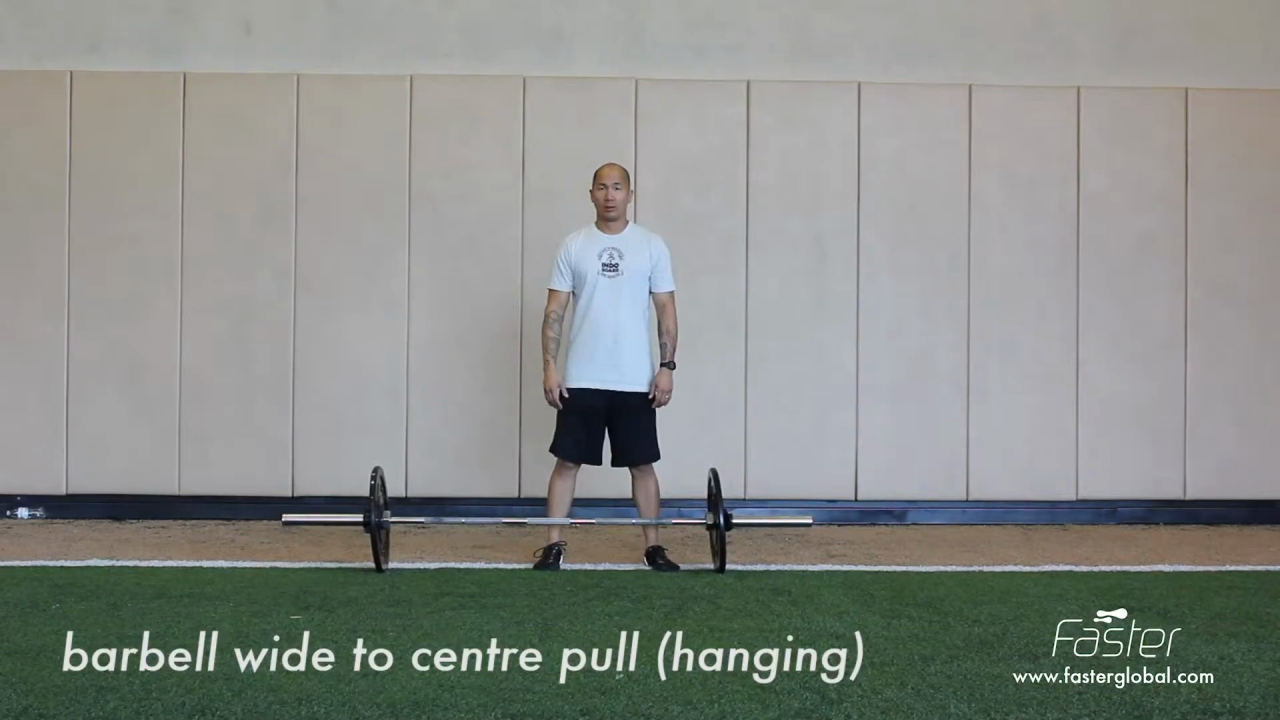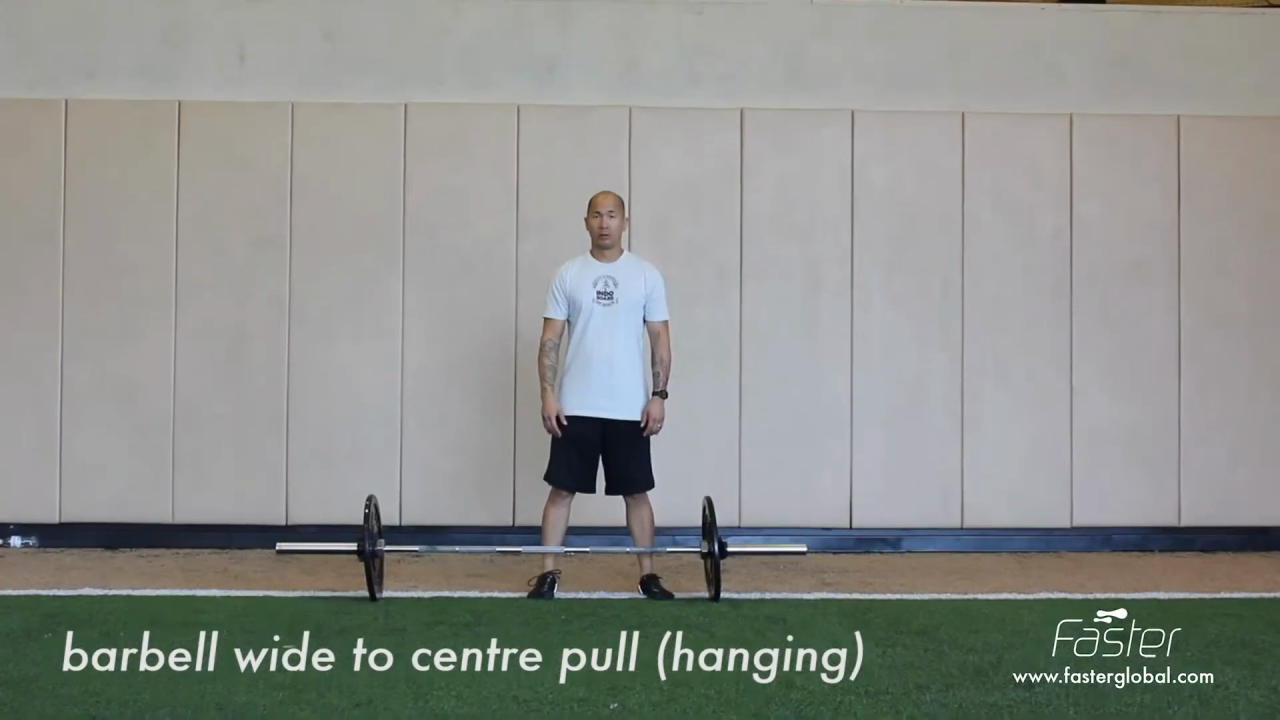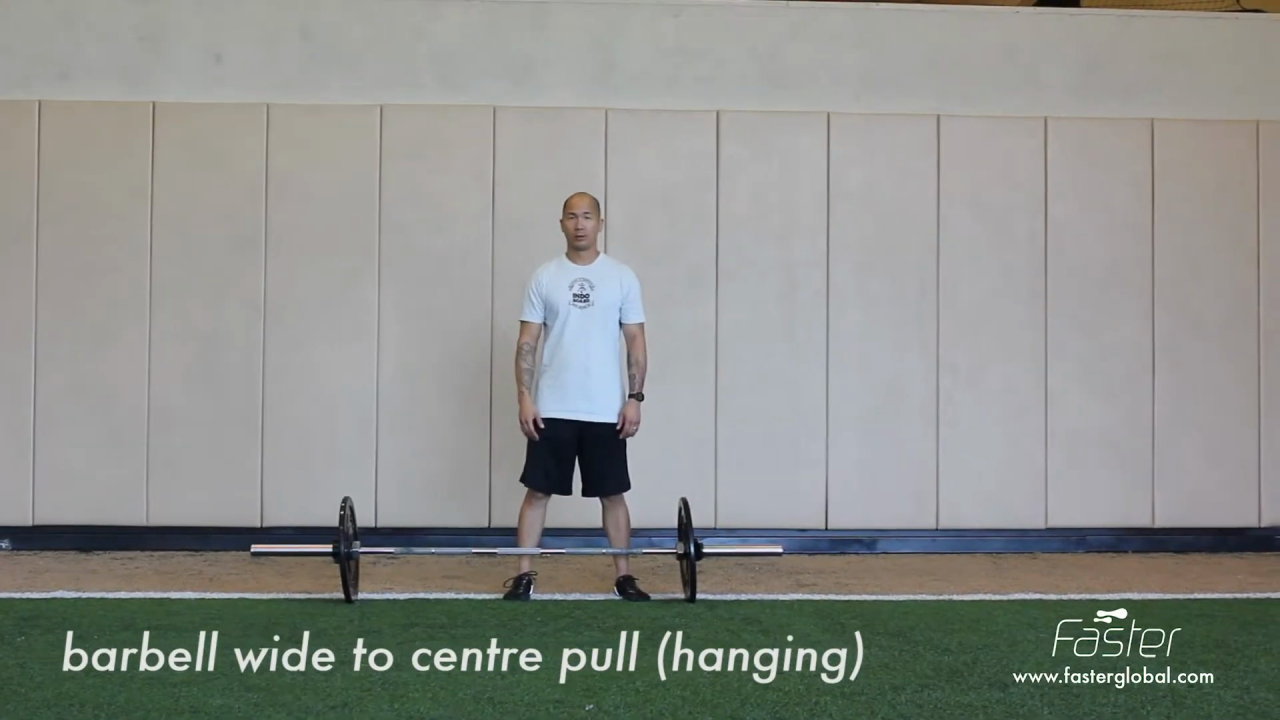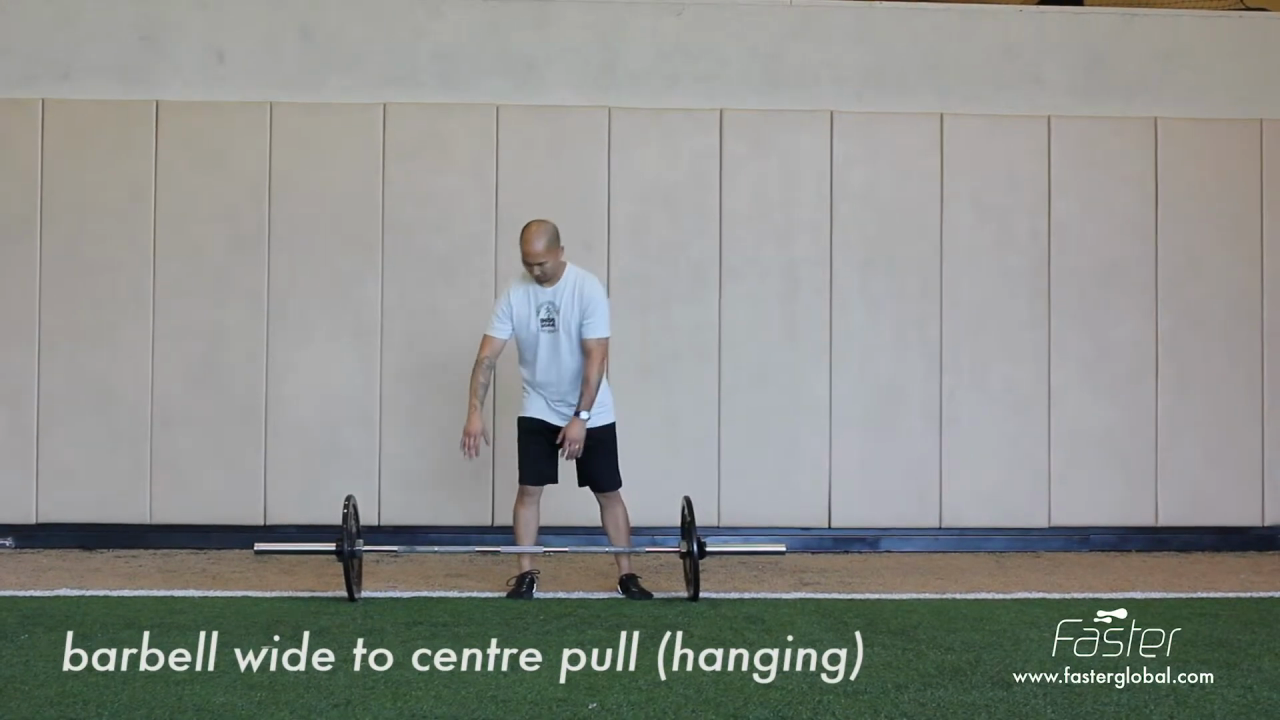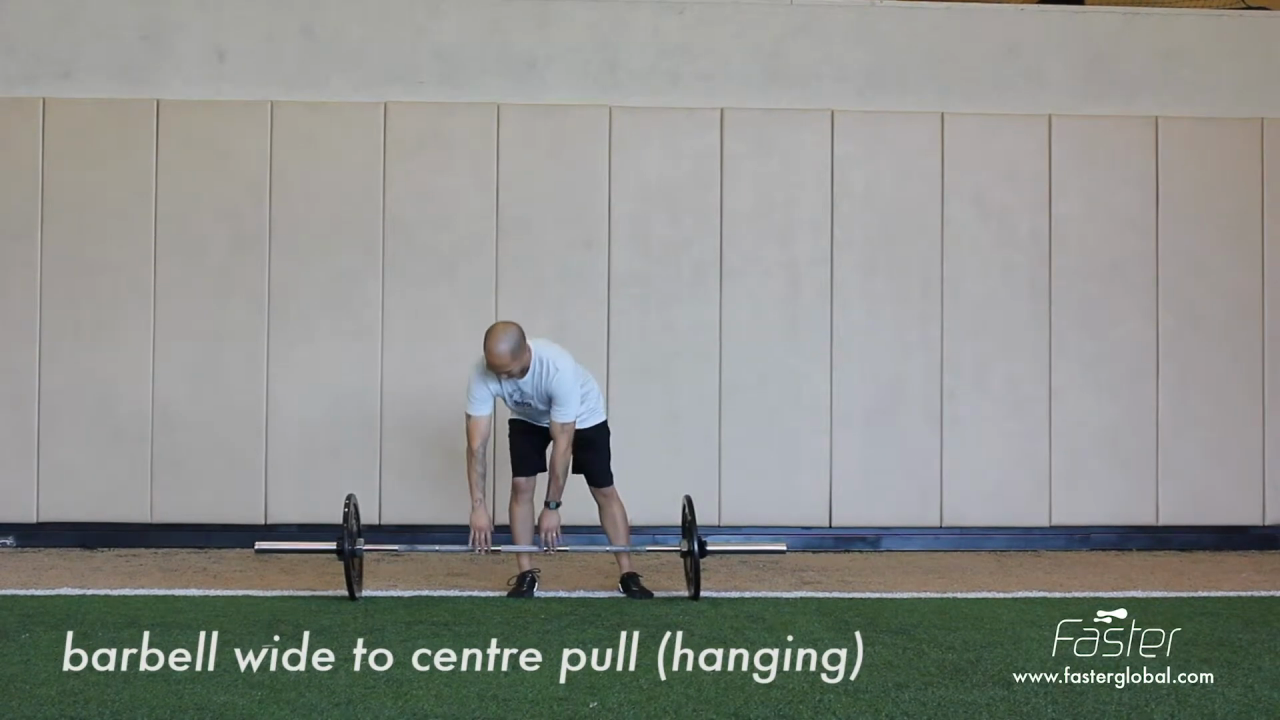
dt=1s
person 1, frame 1
left shoulder: (652, 245)
right shoulder: (573, 245)
left elbow: (666, 310)
right elbow: (554, 310)
left wrist: (666, 367)
right wrist: (550, 365)
left hip: (635, 380)
right hip: (581, 379)
left knee: (642, 462)
right knee: (567, 460)
left ankle: (652, 545)
right ankle: (553, 544)
person 1, frame 2
left shoulder: (646, 274)
right shoulder: (568, 273)
left elbow: (660, 339)
right elbow: (550, 339)
left wrist: (658, 396)
right wrist: (547, 394)
left hip: (629, 408)
right hip: (576, 407)
left knee: (636, 491)
right knee: (561, 488)
left ankle: (647, 574)
right ankle: (548, 572)
person 1, frame 3
left shoulder: (621, 276)
right shoulder: (544, 277)
left elbow: (636, 342)
right elbow: (527, 342)
left wrist: (635, 399)
right wrist: (524, 398)
left hip: (606, 411)
right hip: (552, 409)
left knee: (612, 494)
right knee: (538, 491)
left ankle: (623, 575)
right ankle: (524, 575)
person 1, frame 4
left shoulder: (588, 288)
right shoulder: (514, 294)
left elbow: (596, 358)
right elbow: (487, 356)
left wrist: (580, 418)
right wrist: (475, 412)
left hip: (592, 412)
right hip: (538, 410)
left knee: (608, 491)
right knee: (529, 489)
left ankle: (626, 575)
right ankle: (526, 574)
person 1, frame 5
left shoulder: (559, 367)
right shoulder: (481, 375)
left elbow: (562, 443)
right elbow: (476, 445)
left wrist: (552, 507)
right wrist: (478, 506)
left hip: (584, 414)
right hip: (528, 417)
left knee: (604, 489)
right knee: (521, 485)
left ankle: (627, 574)
right ankle: (526, 573)
